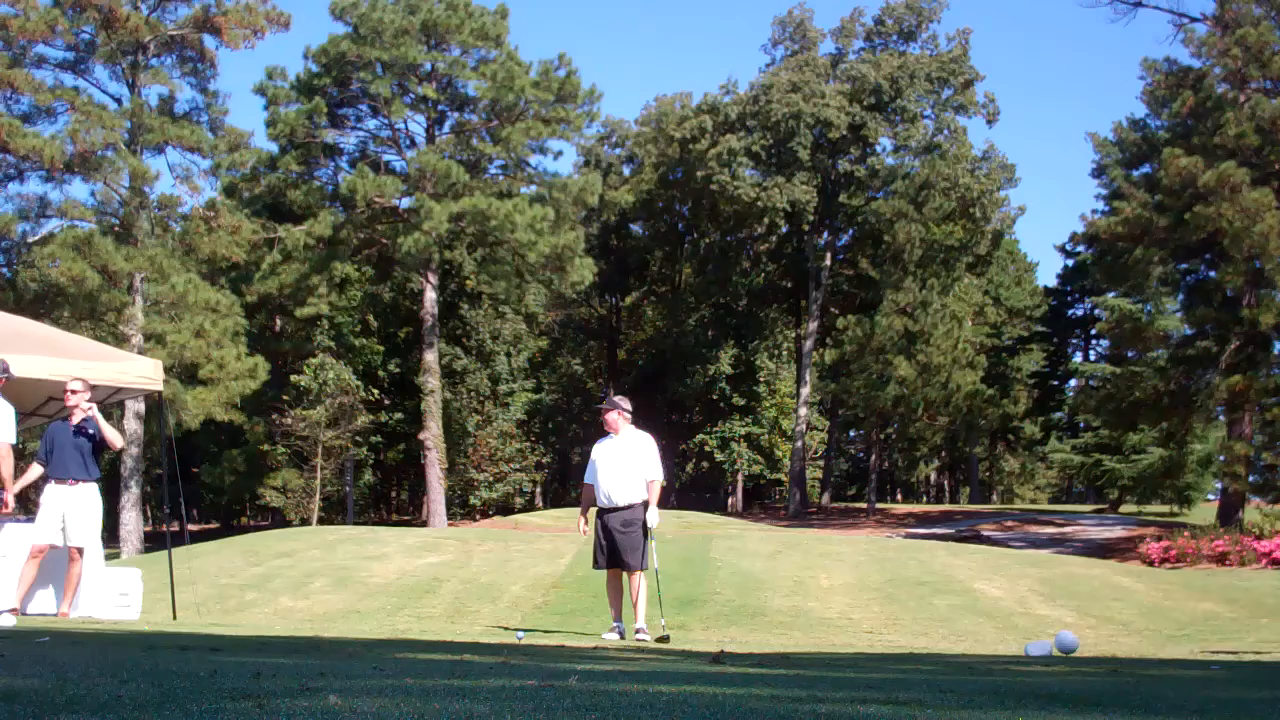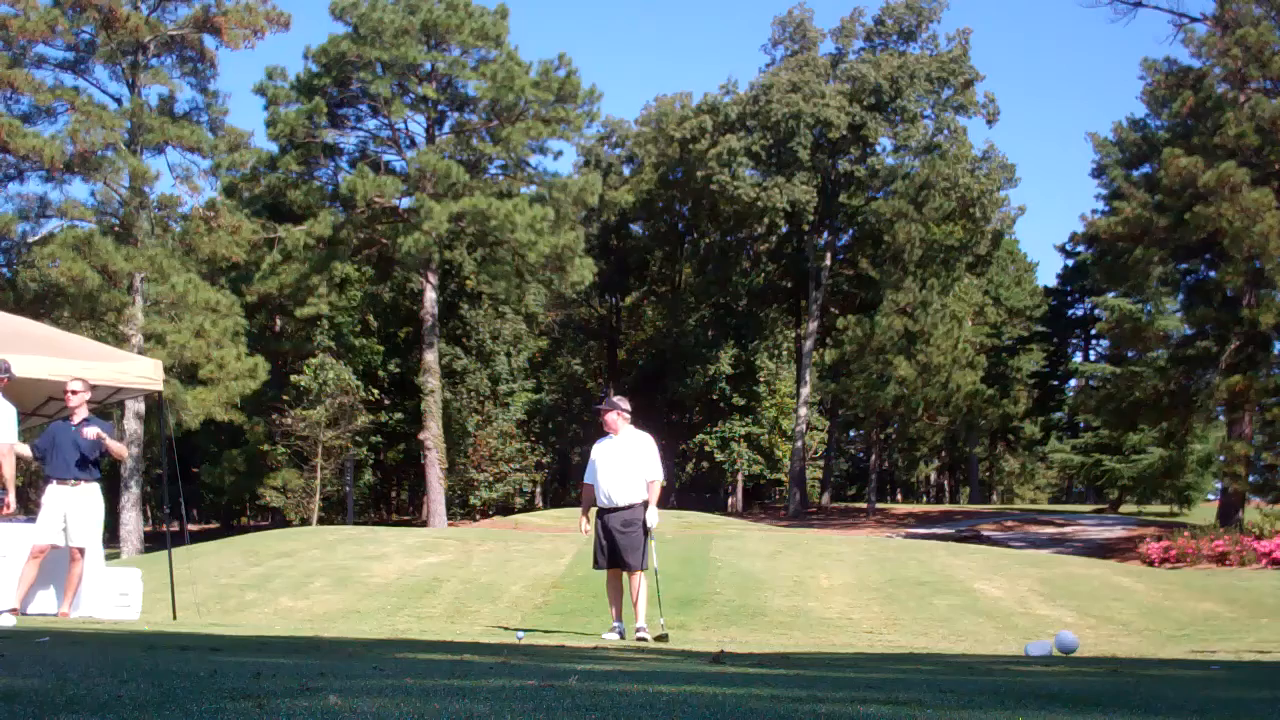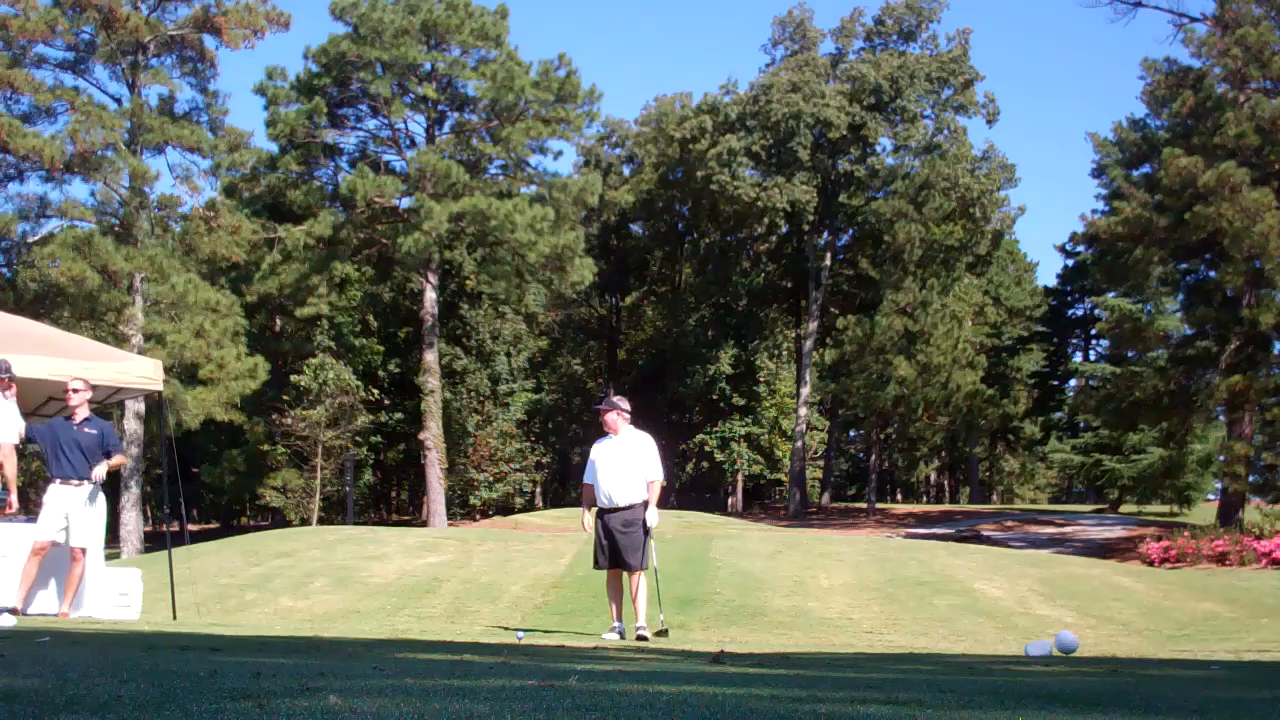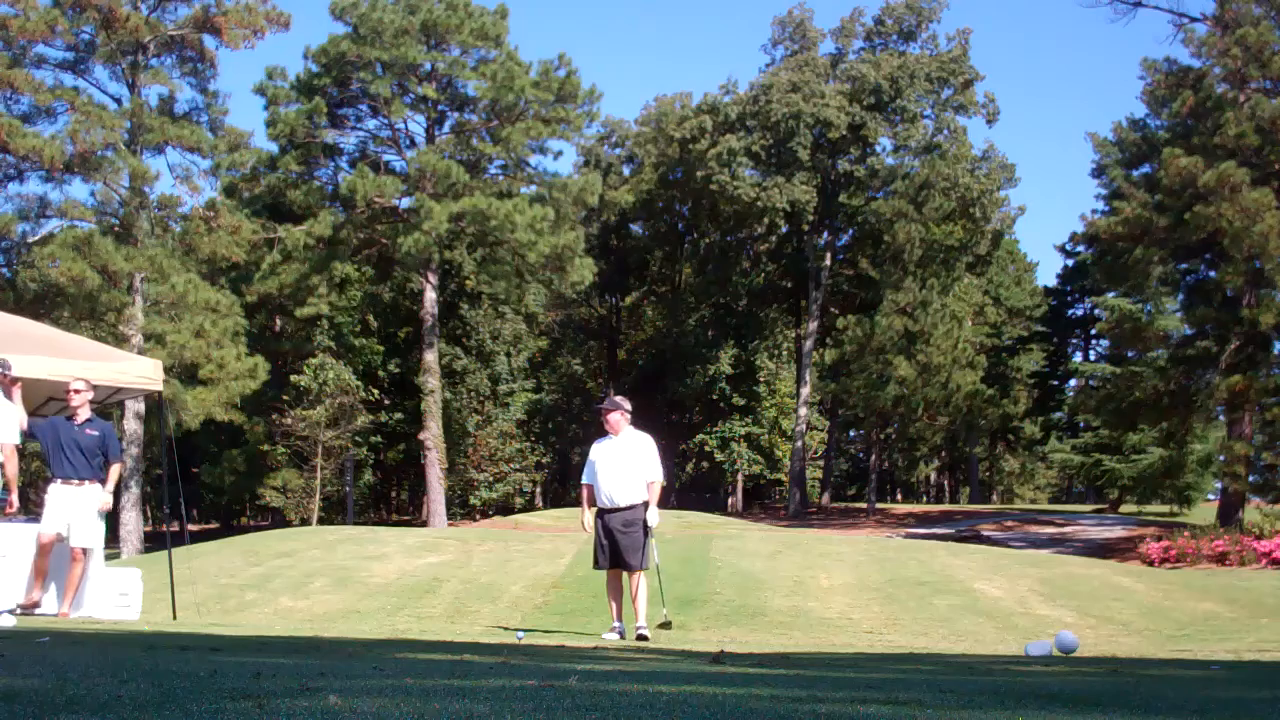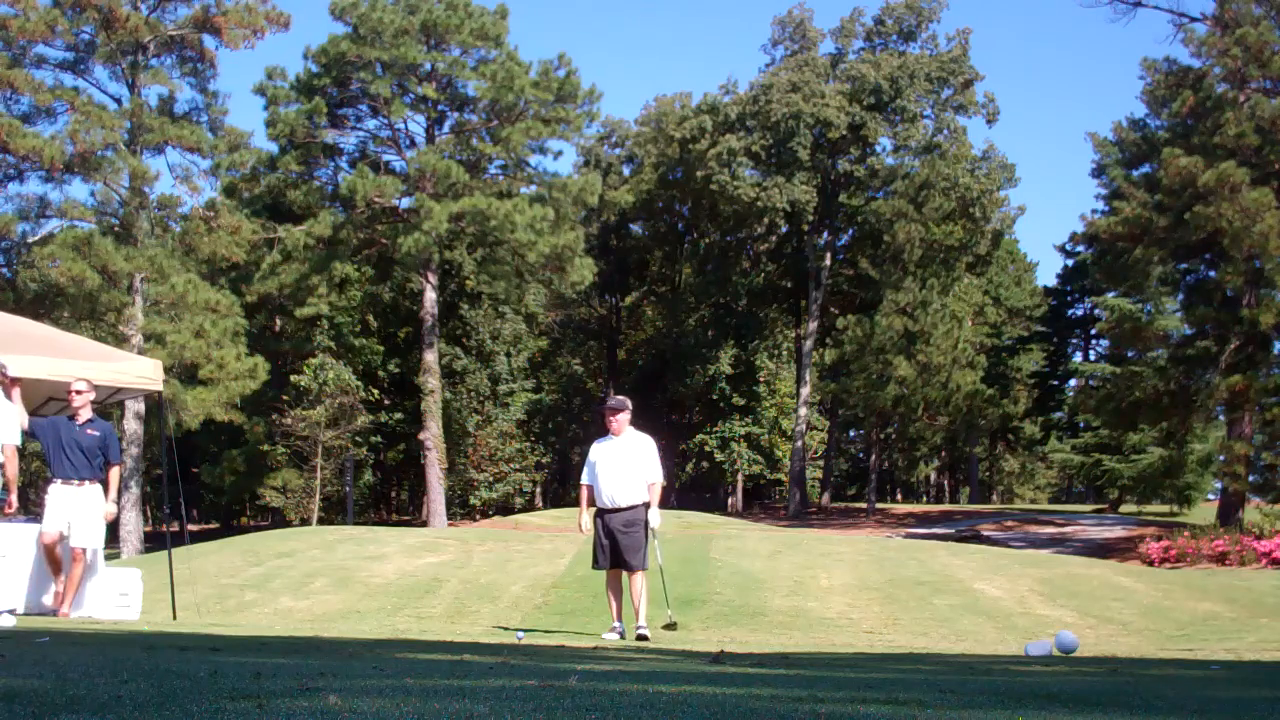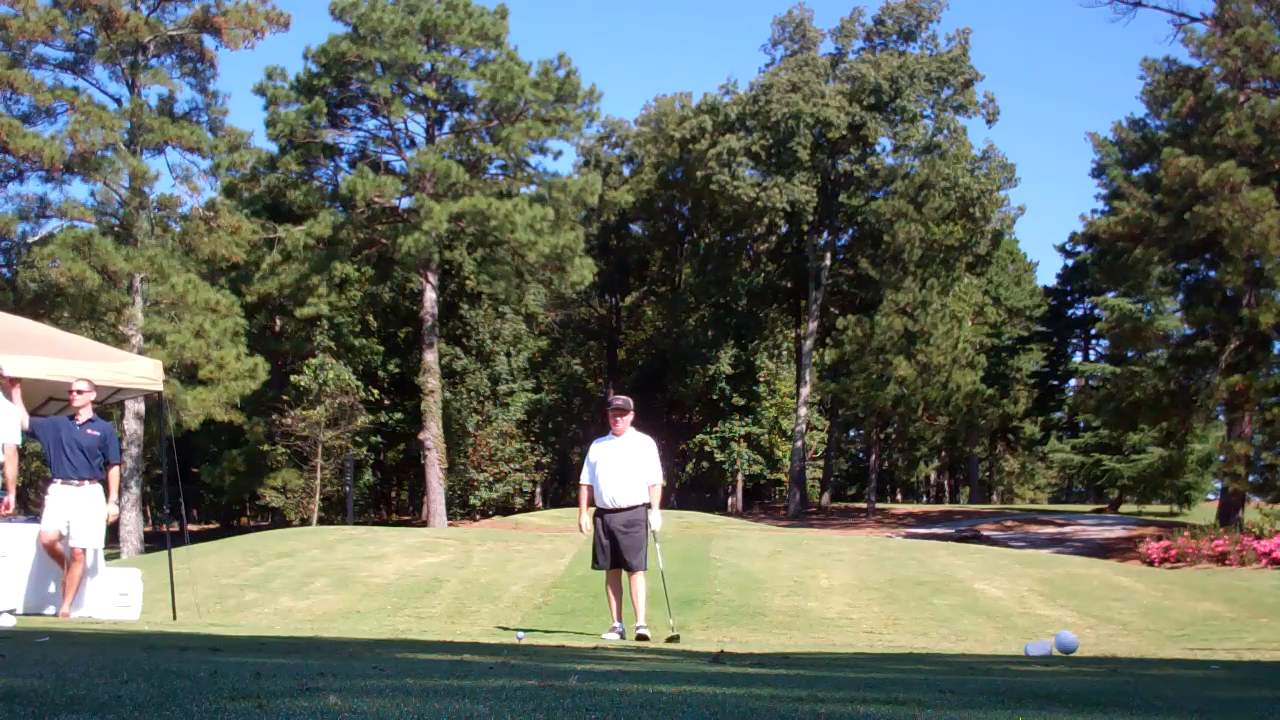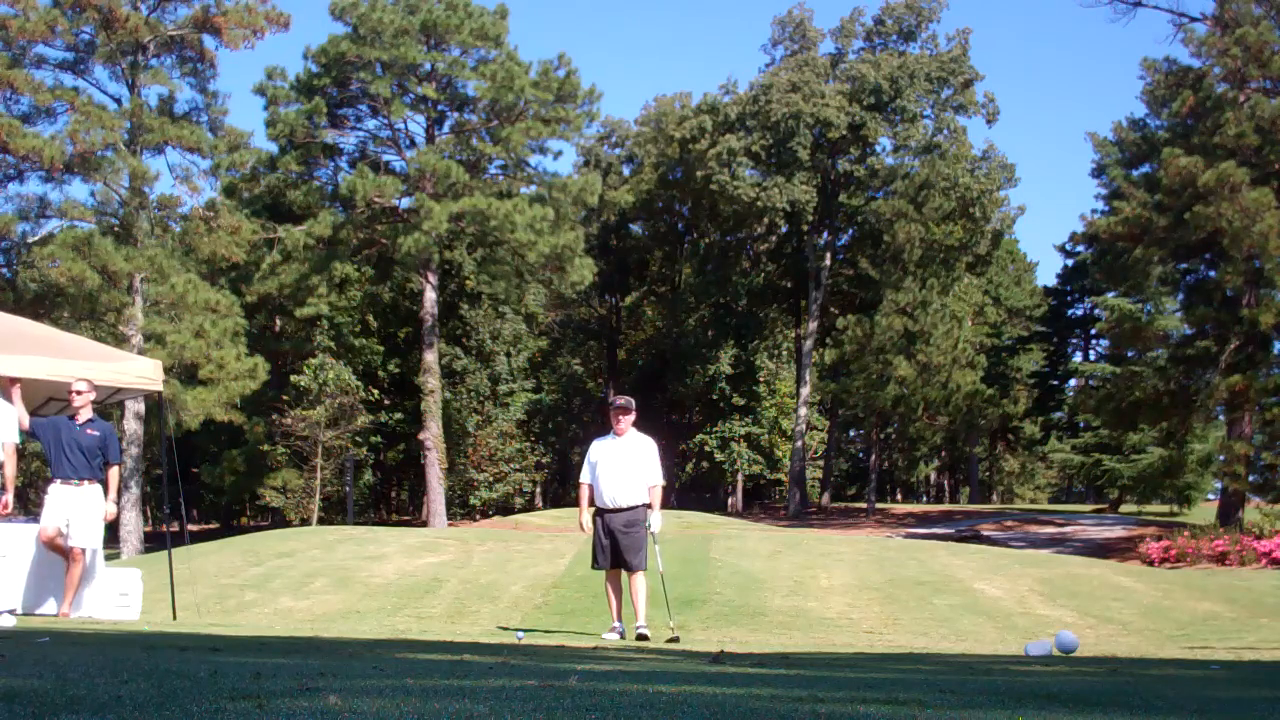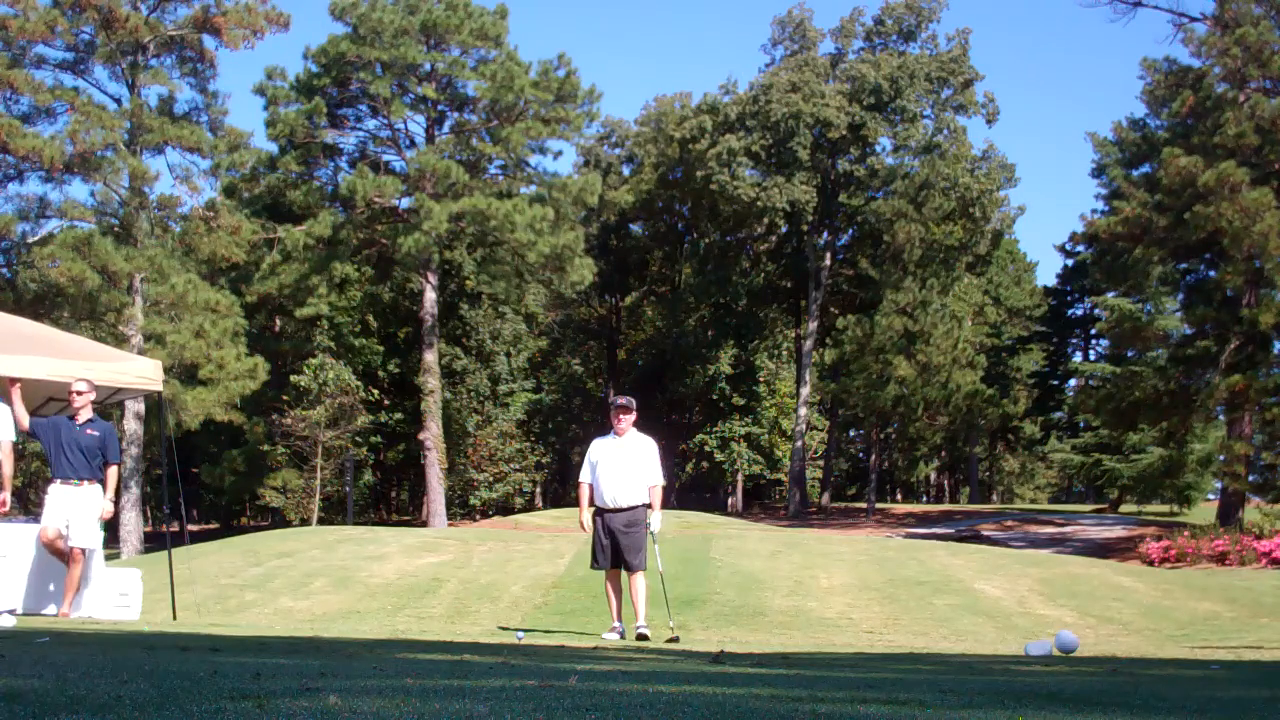
dt=0.2s
person 1, frame 1
left shoulder: (643, 441)
right shoulder: (600, 445)
left elbow: (655, 477)
right elbow: (589, 483)
left wrist: (652, 507)
right wrist: (583, 513)
left hip: (633, 513)
right hip: (604, 514)
left knee: (635, 570)
right knee: (612, 571)
left ankle: (640, 626)
right ankle: (617, 624)
person 1, frame 2
left shoulder: (643, 441)
right shoulder: (600, 445)
left elbow: (655, 477)
right elbow: (589, 483)
left wrist: (652, 507)
right wrist: (584, 513)
left hip: (633, 513)
right hip: (604, 514)
left knee: (635, 570)
right knee: (612, 571)
left ankle: (640, 625)
right ankle: (617, 625)
person 1, frame 3
left shoulder: (643, 441)
right shoulder: (599, 445)
left elbow: (654, 478)
right elbow: (589, 482)
left wrist: (652, 507)
right wrist: (586, 511)
left hip: (633, 513)
right hip: (604, 515)
left knee: (635, 570)
right knee: (612, 571)
left ankle: (640, 624)
right ankle: (617, 625)
person 1, frame 4
left shoulder: (643, 441)
right shoulder: (598, 445)
left elbow: (655, 478)
right elbow: (587, 482)
left wrist: (652, 507)
right wrist: (586, 511)
left hip: (633, 513)
right hip: (604, 515)
left knee: (635, 570)
right knee: (612, 571)
left ankle: (641, 624)
right ankle: (617, 625)
person 1, frame 5
left shoulder: (644, 442)
right shoulder: (598, 446)
left elbow: (655, 479)
right elbow: (587, 482)
left wrist: (654, 508)
right wrist: (584, 512)
left hip: (633, 513)
right hip: (604, 515)
left knee: (636, 570)
right knee: (612, 571)
left ankle: (641, 624)
right ankle: (617, 625)
person 1, frame 6
left shoulder: (645, 443)
right shoulder: (597, 445)
left elbow: (654, 480)
right elbow: (586, 482)
left wrist: (655, 510)
right wrist: (583, 513)
left hip: (633, 514)
right hip: (603, 515)
left knee: (635, 570)
right knee: (611, 571)
left ankle: (640, 624)
right ankle: (617, 625)
person 1, frame 7
left shoulder: (646, 444)
right shoulder: (598, 445)
left elbow: (655, 482)
right elbow: (586, 482)
left wrist: (656, 512)
right wrist: (583, 512)
left hip: (633, 514)
right hip: (603, 515)
left knee: (636, 570)
right knee: (611, 571)
left ankle: (641, 624)
right ankle: (617, 625)
person 1, frame 8
left shoulder: (646, 444)
right shoulder: (598, 444)
left elbow: (655, 482)
right elbow: (586, 481)
left wrist: (656, 512)
right wrist: (584, 511)
left hip: (633, 514)
right hip: (603, 515)
left knee: (635, 570)
right knee: (611, 571)
left ankle: (641, 624)
right ankle: (617, 625)
person 2, frame 1
left shoulder: (95, 427)
right shoulder: (54, 428)
left elbow: (118, 444)
right elbow: (40, 463)
left wrist: (96, 416)
right wrist: (16, 487)
left hip: (83, 493)
right hip: (54, 492)
left knee: (75, 552)
right knee: (38, 549)
left ankle: (65, 609)
right ankle: (15, 604)
person 2, frame 2
left shoulder: (100, 426)
right shoulder: (55, 428)
left elbow: (122, 453)
right elbow: (33, 451)
left wrist: (102, 437)
left hip: (85, 493)
right hip: (55, 492)
left knee: (76, 553)
right knee: (38, 549)
left ankle: (65, 609)
right ankle: (15, 604)
person 2, frame 3
left shoulder: (102, 427)
right shoulder: (54, 426)
left elbow: (121, 457)
right elbow: (22, 431)
left wrist: (105, 464)
left hip: (87, 493)
right hip: (58, 491)
left knee: (77, 552)
right knee: (39, 546)
left ankle: (65, 608)
right ankle: (18, 602)
person 2, frame 4
left shoulder: (103, 428)
right shoulder: (55, 424)
left elbow: (115, 463)
right elbow: (23, 423)
left wrist: (108, 490)
right wrist: (15, 391)
left hip: (88, 493)
right hip: (59, 491)
left knee: (78, 553)
right knee: (45, 540)
left ankle: (65, 608)
right ankle: (36, 592)
person 2, frame 5
left shoulder: (104, 429)
right shoulder: (56, 424)
left elbow: (114, 466)
right elbow: (24, 423)
left wrist: (111, 499)
right wrist: (15, 390)
left hip: (88, 493)
right hip: (59, 491)
left knee: (78, 552)
right knee: (48, 539)
left ankle: (66, 608)
right ankle: (59, 581)
person 2, frame 6
left shoulder: (104, 429)
right shoulder: (56, 424)
left elbow: (113, 467)
right elbow: (24, 423)
left wrist: (113, 501)
right wrist: (15, 391)
left hip: (88, 493)
right hip: (59, 491)
left knee: (78, 552)
right knee: (47, 538)
left ankle: (65, 608)
right ankle: (65, 569)
person 2, frame 7
left shoulder: (105, 429)
right shoulder: (56, 424)
left elbow: (113, 467)
right elbow: (25, 423)
left wrist: (111, 500)
right wrist: (15, 391)
left hip: (88, 493)
right hip: (59, 491)
left knee: (78, 552)
right knee: (47, 535)
left ankle: (65, 608)
right ankle: (67, 557)
person 2, frame 8
left shoulder: (104, 429)
right shoulder: (56, 424)
left elbow: (112, 466)
right elbow: (24, 423)
left wrist: (109, 499)
right wrist: (15, 391)
left hip: (88, 493)
right hip: (59, 491)
left knee: (78, 552)
right knee: (48, 537)
left ankle: (65, 608)
right ankle: (68, 563)
